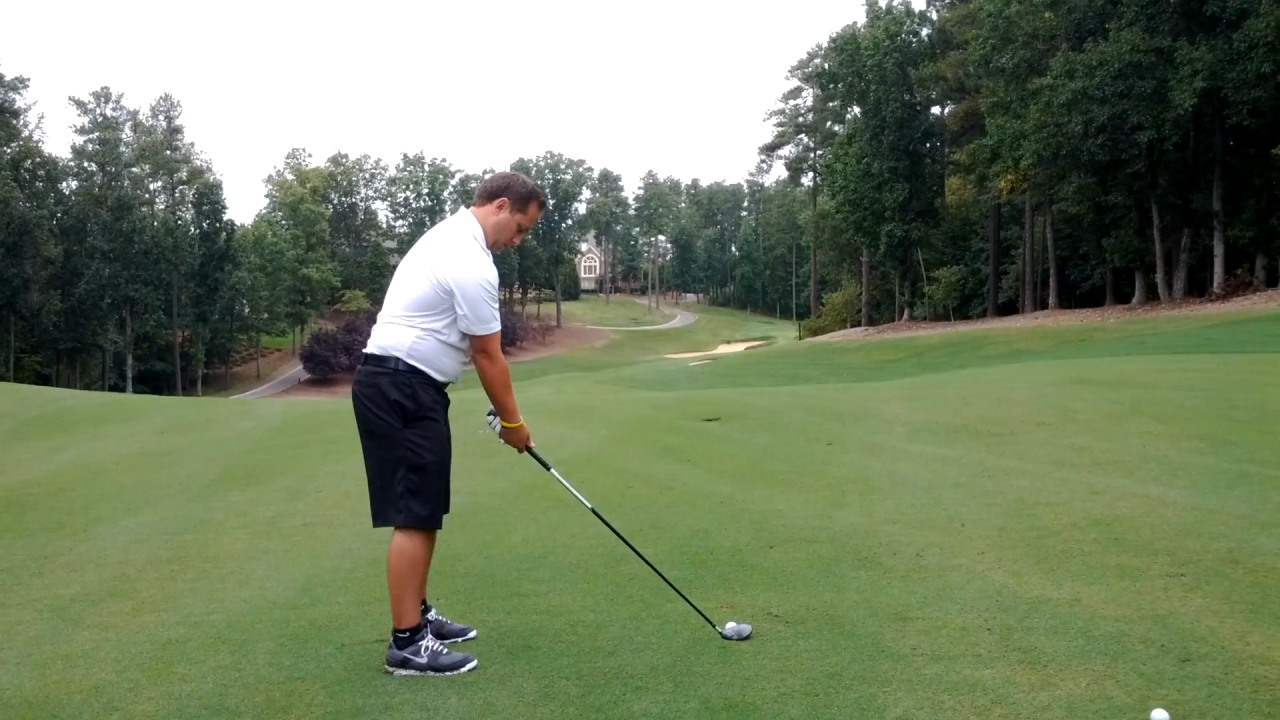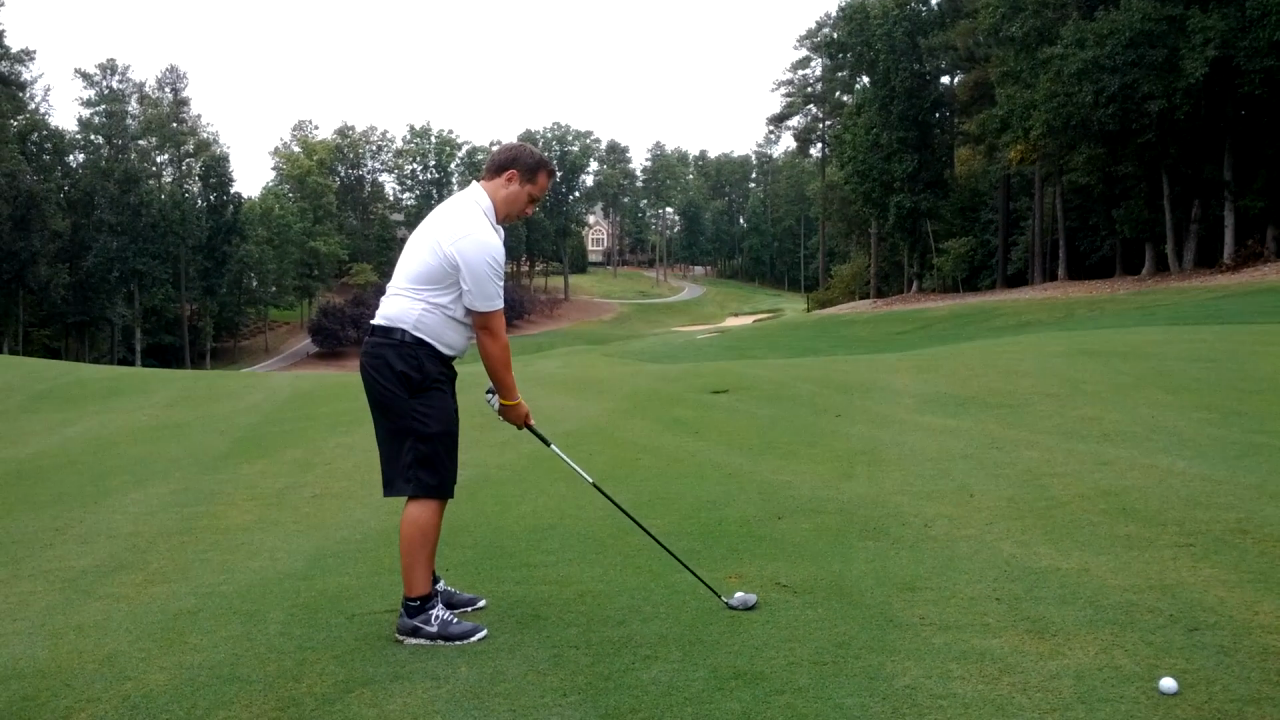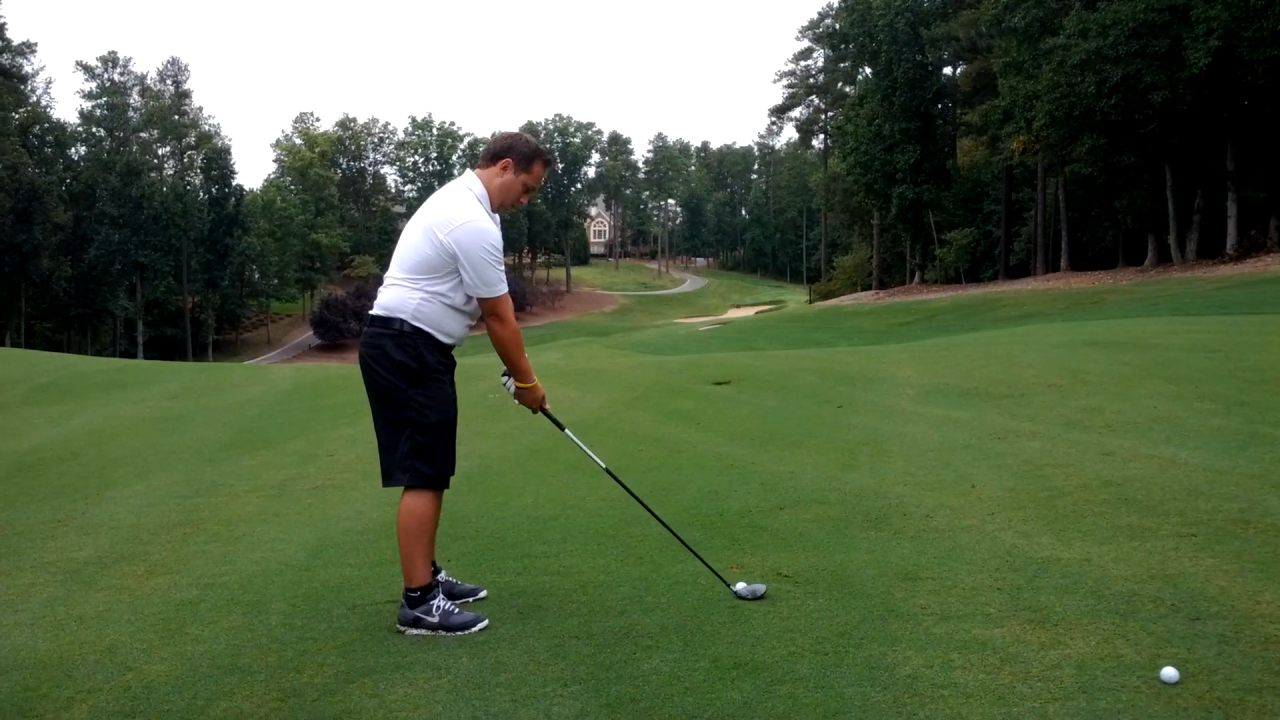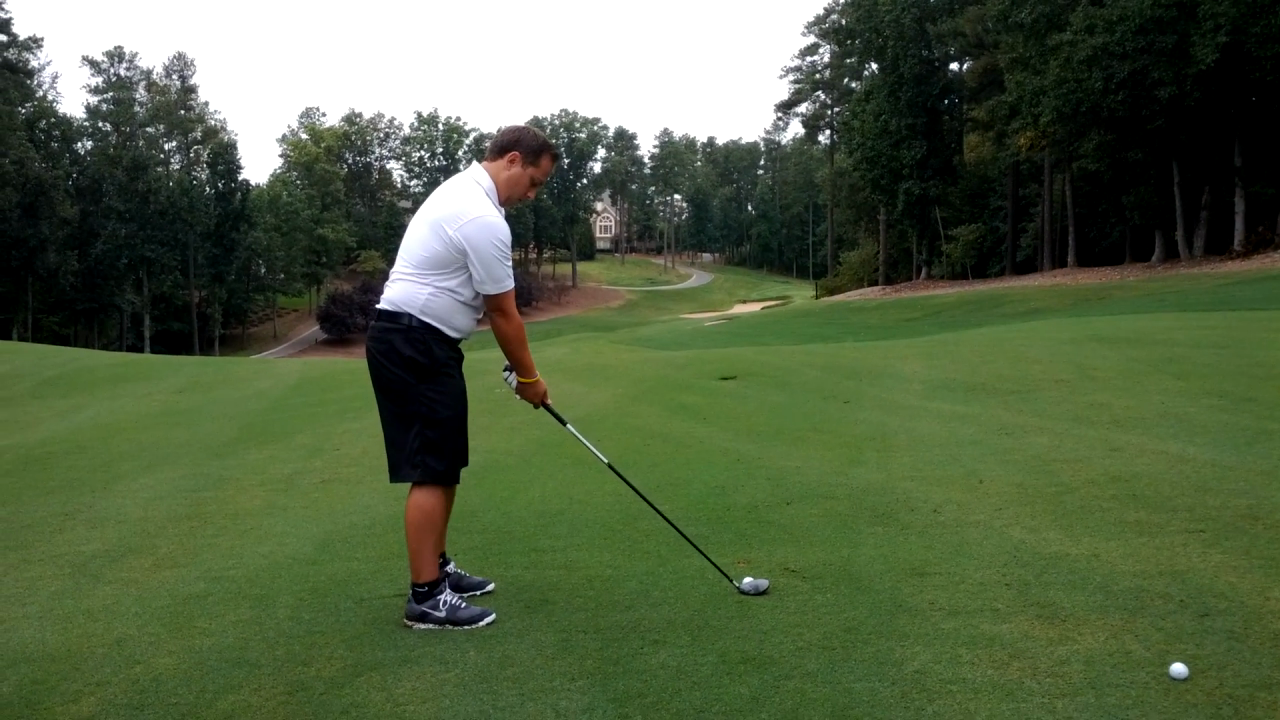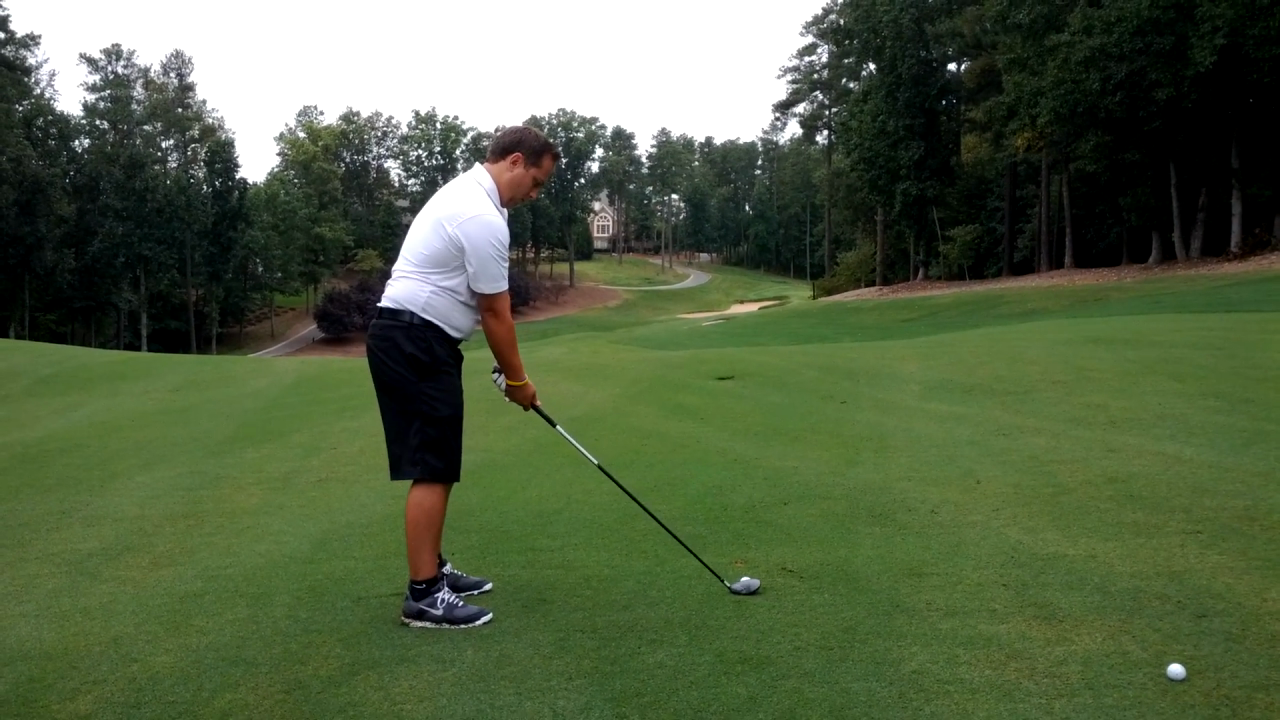
dt=0.7s
person 1, frame 1
left shoulder: (449, 234)
right shoulder: (471, 264)
right elbow: (489, 355)
right wrist: (512, 421)
left hip: (400, 383)
right hip: (401, 388)
left knee: (423, 509)
right knee: (415, 514)
left ankle: (416, 616)
right ankle: (407, 643)
person 1, frame 2
left shoulder: (462, 208)
right shoulder: (479, 239)
right elbow: (491, 333)
right wrist: (511, 400)
left hip: (405, 354)
right hip: (407, 359)
left knee: (430, 479)
right knee: (427, 483)
left ankle: (425, 587)
right ankle: (417, 612)
person 1, frame 3
left shoulder: (458, 197)
right shoulder: (473, 224)
left elbow: (490, 306)
right elbow: (499, 316)
left wrist: (517, 369)
right wrist: (527, 381)
left hip: (409, 345)
right hip: (406, 349)
left knee: (430, 470)
right knee: (423, 474)
left ankle: (428, 576)
right ankle: (418, 603)
person 1, frame 4
left shoulder: (464, 188)
right shoulder: (483, 220)
right elbow: (503, 312)
left wrist: (520, 367)
right wrist: (528, 377)
left hip: (415, 339)
right hip: (414, 344)
left knee: (442, 462)
right knee: (432, 469)
left ankle: (436, 568)
right ankle: (426, 597)
person 1, frame 5
left shoulder: (467, 191)
right shoulder: (483, 219)
right elbow: (496, 313)
right wrist: (518, 380)
left hip: (414, 338)
right hip: (413, 342)
left knee: (436, 463)
right knee: (431, 467)
left ankle: (432, 569)
right ankle: (423, 595)
